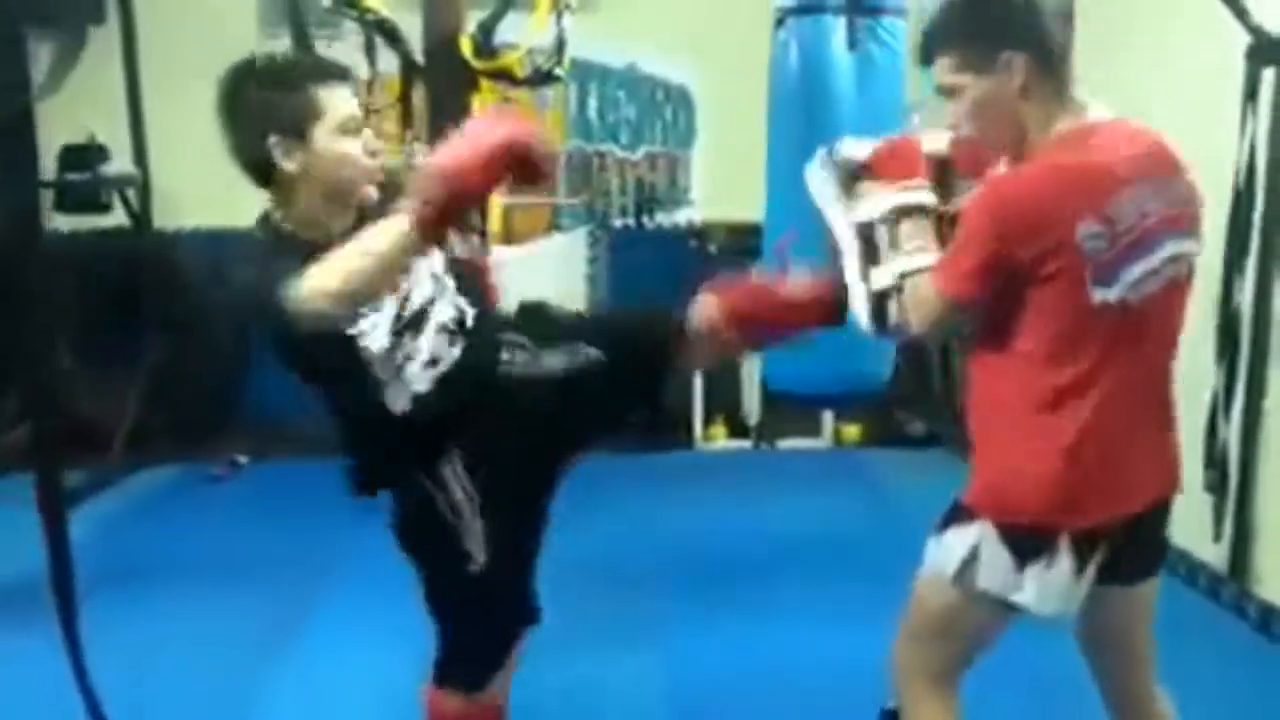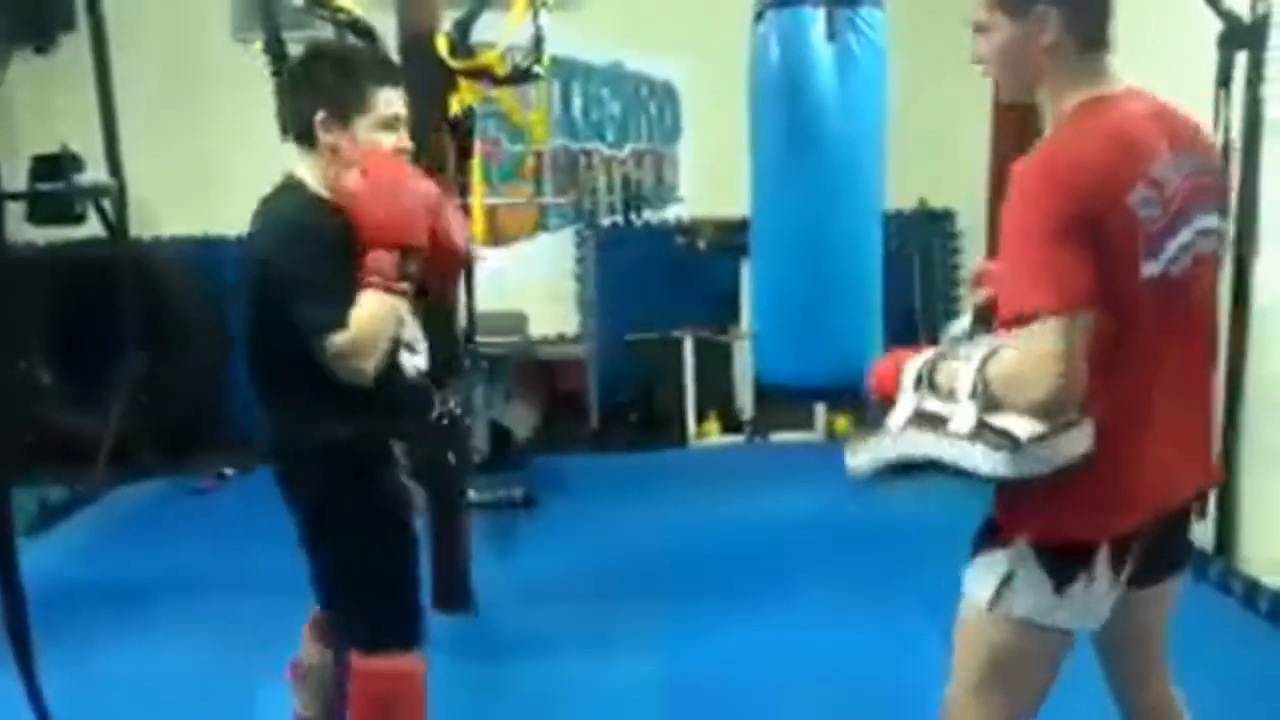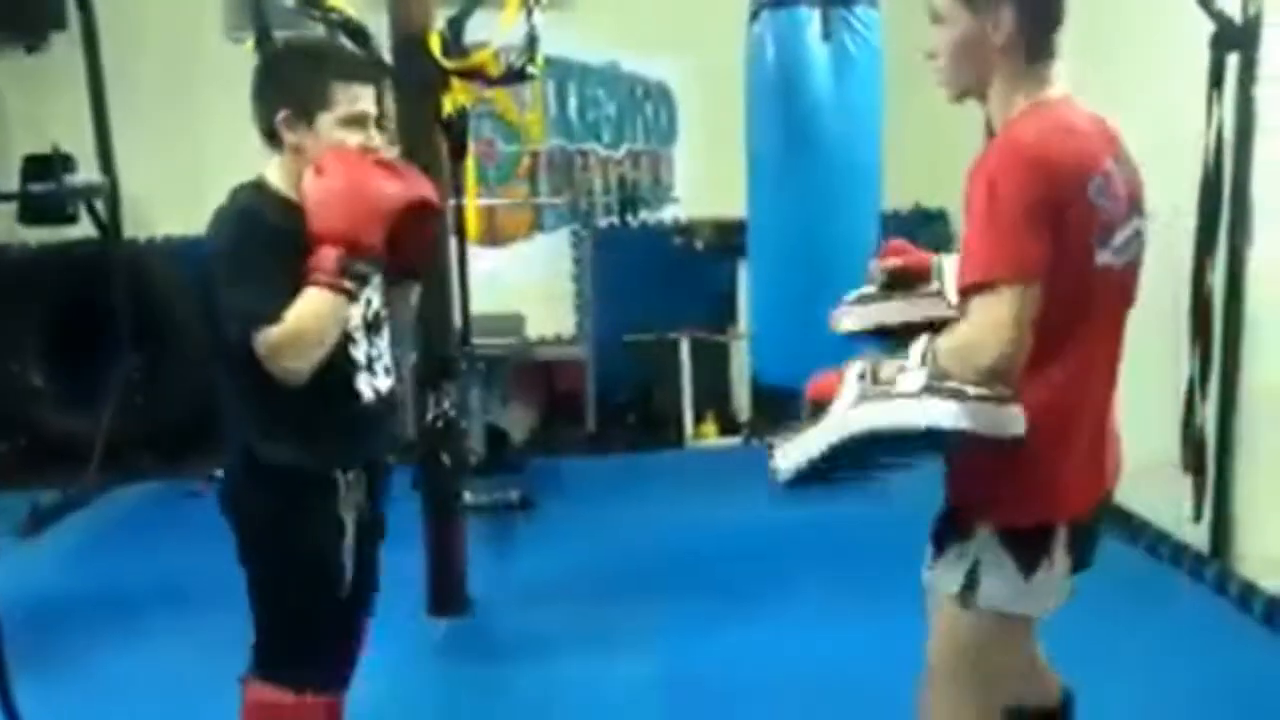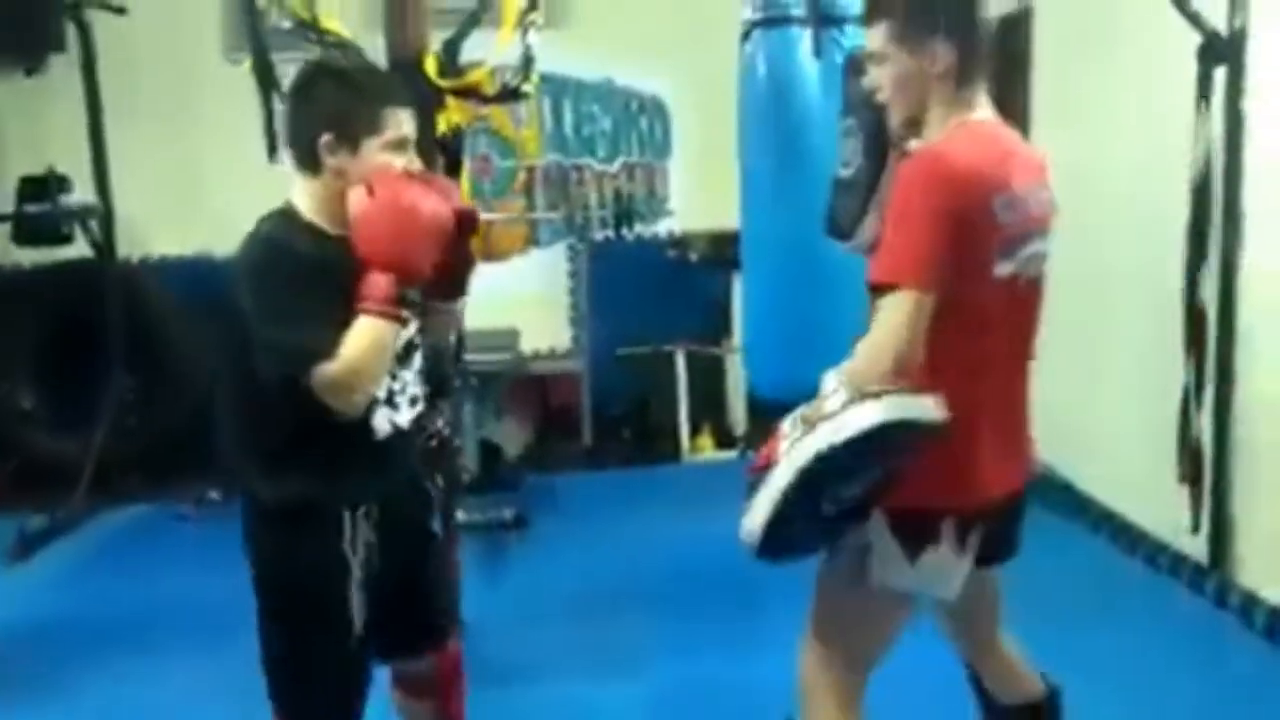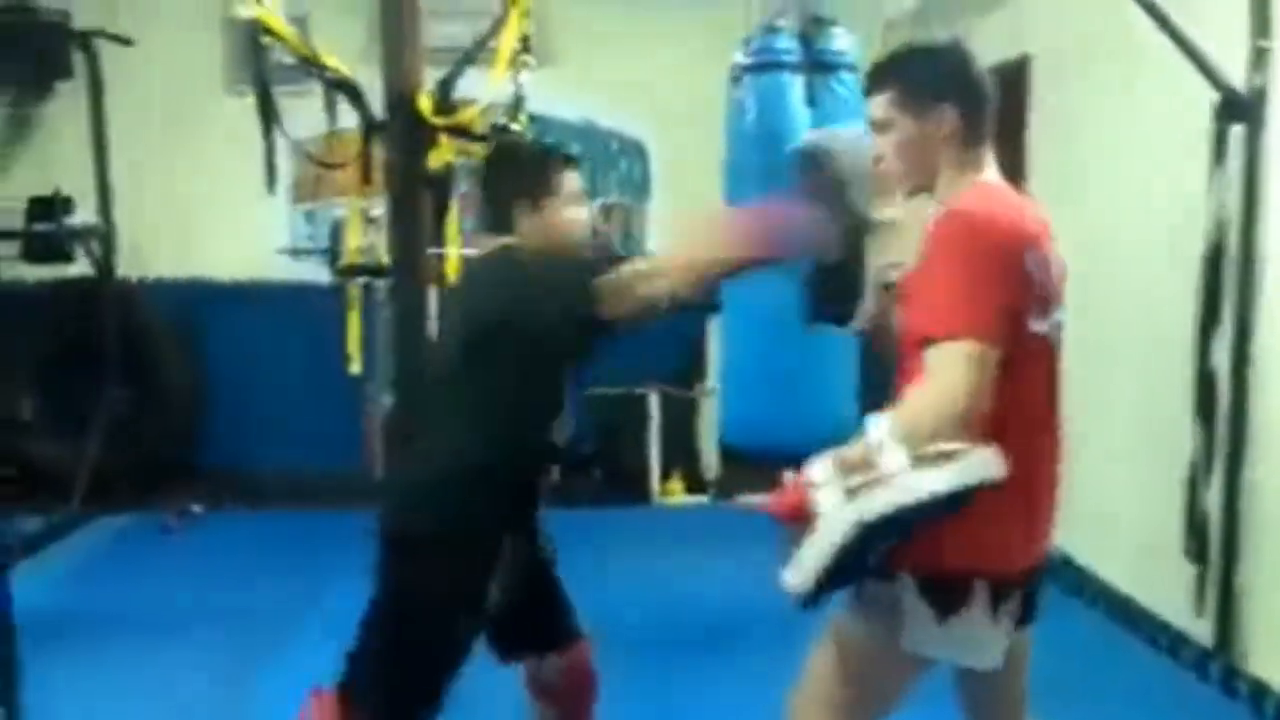
dt=0.5s
person 1, frame 1
left shoulder: (1022, 194)
right shoulder: (1163, 166)
left elbow: (923, 315)
left wrist: (903, 199)
left hip: (1036, 495)
right hip: (1140, 481)
person 1, frame 2
left shoulder: (1057, 169)
right shoulder: (1179, 136)
left elbow: (1047, 381)
left wrist: (946, 372)
left hip: (1079, 497)
right hip: (1165, 474)
person 1, frame 3
left shoulder: (1021, 157)
right shoulder: (1091, 138)
left elbow: (996, 348)
left wrist: (887, 373)
right wrist: (947, 276)
left hip: (1022, 476)
right hip: (1068, 460)
right knee: (1008, 659)
person 1, frame 4
left shoulder: (935, 171)
right shoulder: (1020, 165)
left elbow: (894, 351)
right elbow: (876, 239)
left hip: (926, 475)
right hip: (993, 464)
right knee: (981, 639)
person 1, frame 5
left shoulder: (968, 229)
right shoulder: (1026, 225)
left elbow: (952, 402)
left wrist: (832, 471)
left hip: (950, 538)
right hip: (1015, 531)
person 2, frame 1
left shoulder: (385, 208)
right shoulder: (278, 271)
right elbow: (321, 297)
right wrist: (431, 205)
left hip: (517, 376)
right hip: (443, 459)
left knee: (699, 325)
right knee: (479, 648)
left ankle: (832, 295)
person 2, frame 2
left shoulder: (343, 208)
right shoulder: (293, 229)
left elbow: (378, 325)
right elbow: (356, 355)
left wrist: (418, 245)
right wrist: (393, 253)
left hip: (348, 451)
right hip: (342, 459)
left knee: (343, 610)
right knee: (388, 624)
person 2, frame 3
left shoulder: (333, 209)
right shoulder: (248, 227)
left elbow: (375, 321)
right elbow: (290, 355)
left wrist: (401, 247)
right wrist: (345, 252)
left hip: (347, 466)
right hip: (291, 481)
left knee: (338, 630)
right knee: (299, 655)
person 2, frame 4
left shoulder: (368, 232)
right shoulder: (274, 256)
left elbow: (433, 333)
right elbow: (344, 389)
left wrist: (443, 263)
right wrist: (390, 278)
left hip: (394, 490)
right hip: (315, 518)
left knee: (430, 656)
person 2, frame 5
left shoulder: (518, 282)
right shoulder: (514, 285)
right elbow: (639, 284)
right wrist: (749, 239)
left hip: (500, 524)
right hip: (443, 524)
left knee: (565, 668)
